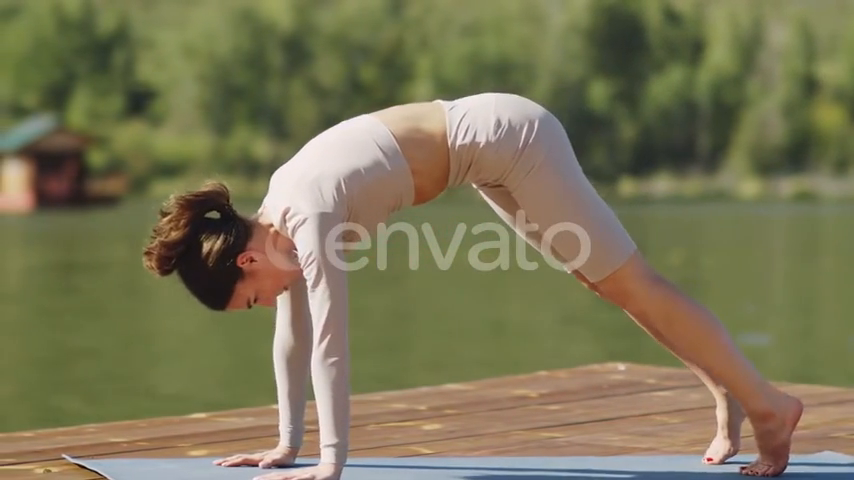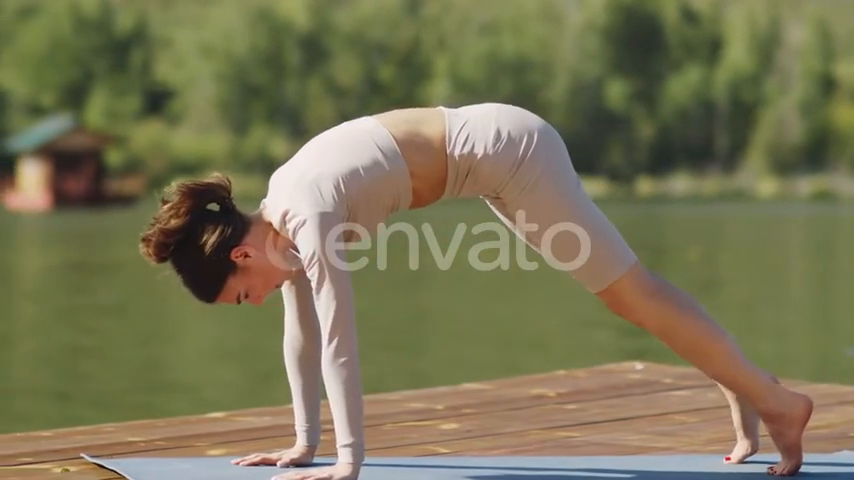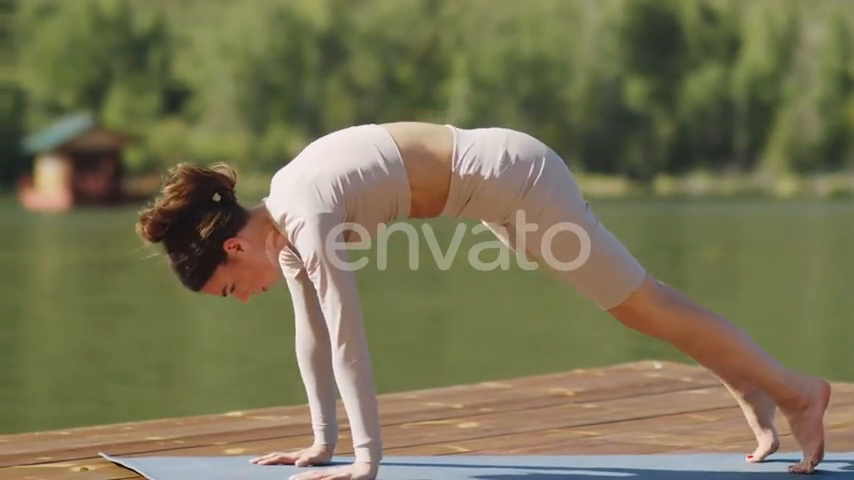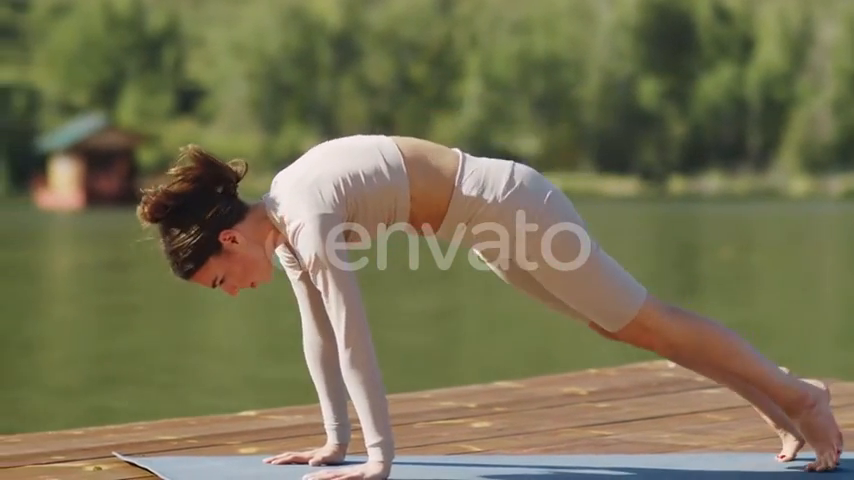
dt=0.5s
person 1, frame 1
left shoulder: (308, 216)
right shoulder: (275, 214)
left elbow: (328, 341)
right elbow: (291, 335)
left hip: (508, 138)
right hip: (492, 143)
left knee: (630, 283)
right knee: (604, 280)
left ankle: (767, 404)
right ankle: (728, 387)
person 1, frame 2
left shoulder: (307, 216)
right shoulder: (275, 214)
left elbow: (337, 339)
right elbow: (300, 332)
left hip: (506, 148)
right hip: (492, 153)
left knee: (629, 293)
right knee: (619, 284)
left ankle: (777, 401)
right ankle: (740, 385)
person 1, frame 3
left shoulder: (306, 217)
right shoulder: (278, 216)
left elbow: (346, 341)
right elbow: (310, 333)
left hip: (509, 175)
right hip: (494, 180)
left knee: (643, 305)
right knee: (630, 300)
left ankle: (795, 390)
right ankle: (751, 389)
person 1, frame 4
left shoulder: (307, 215)
right shoulder: (280, 214)
left elbow: (352, 339)
right elbow: (317, 332)
left hip: (505, 204)
right hip: (486, 215)
left knee: (648, 323)
right knee: (625, 322)
left ankle: (797, 395)
right ankle: (777, 400)
